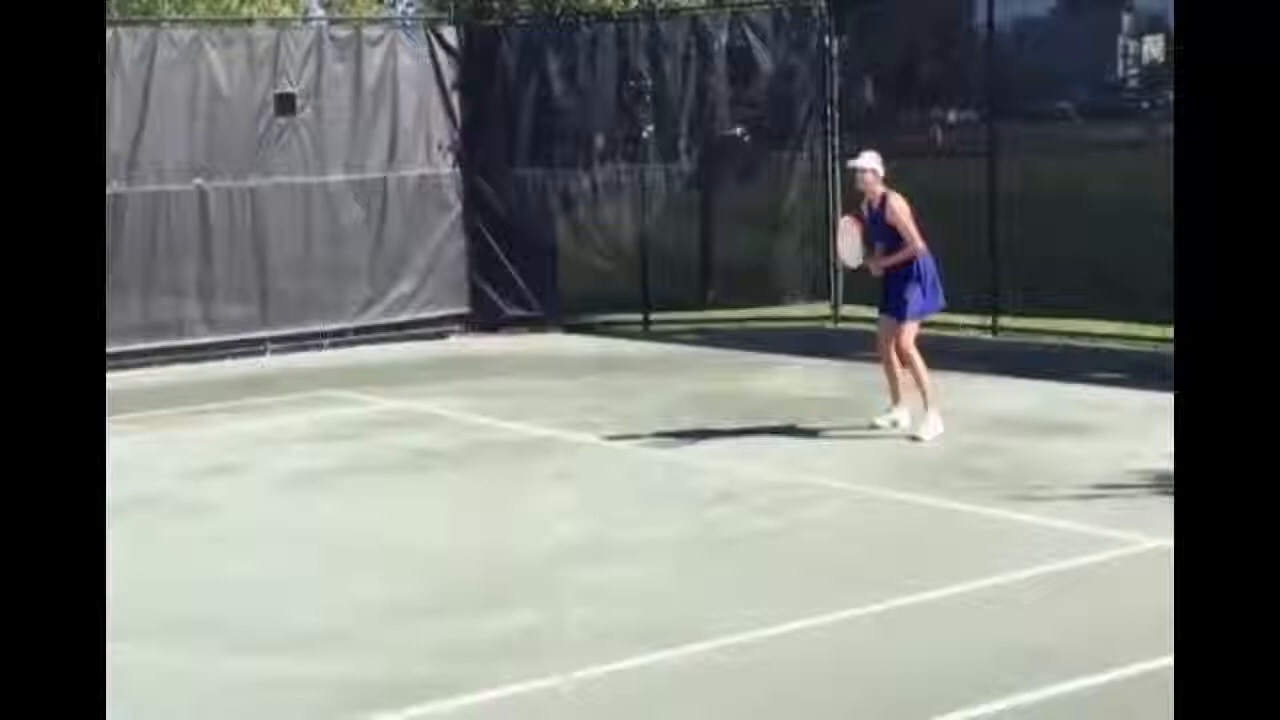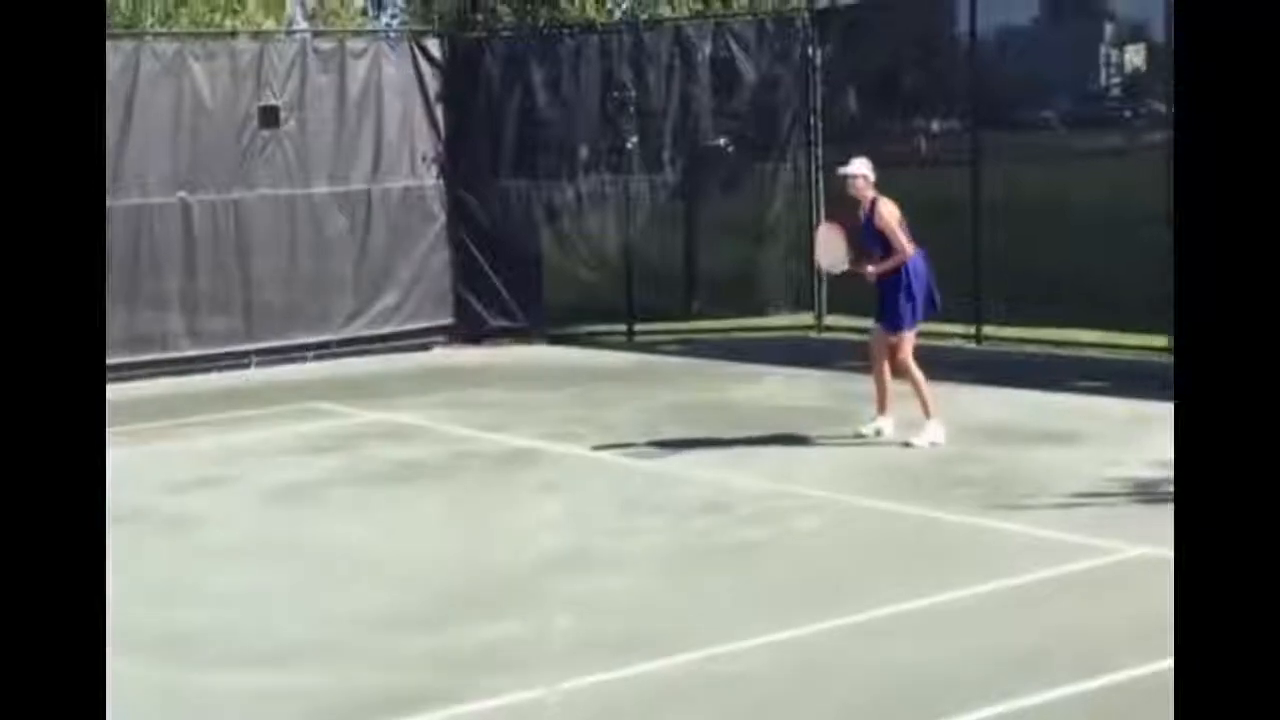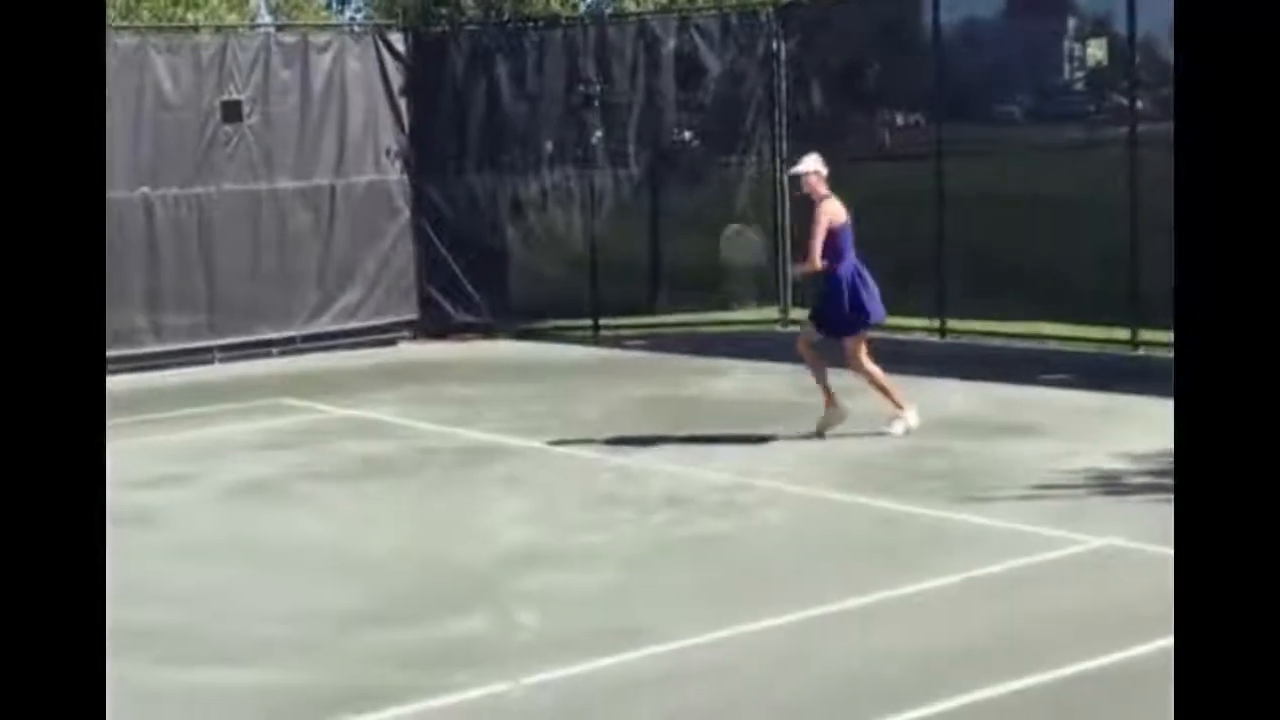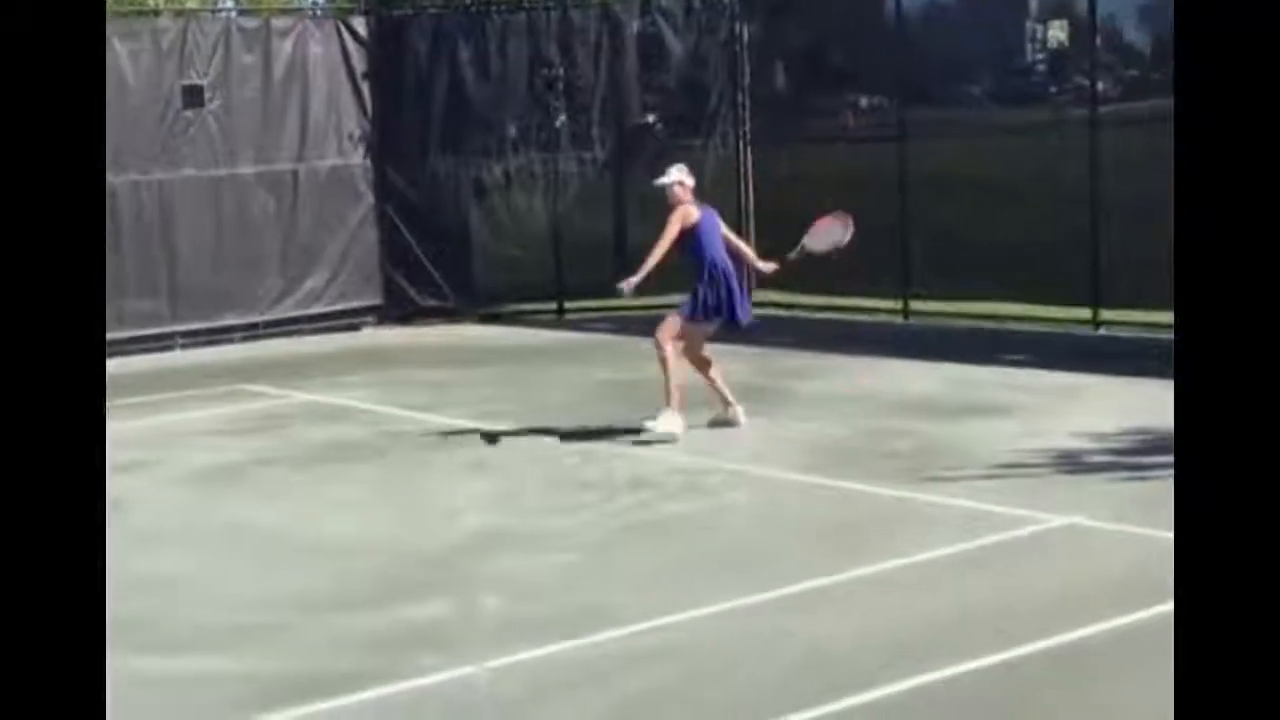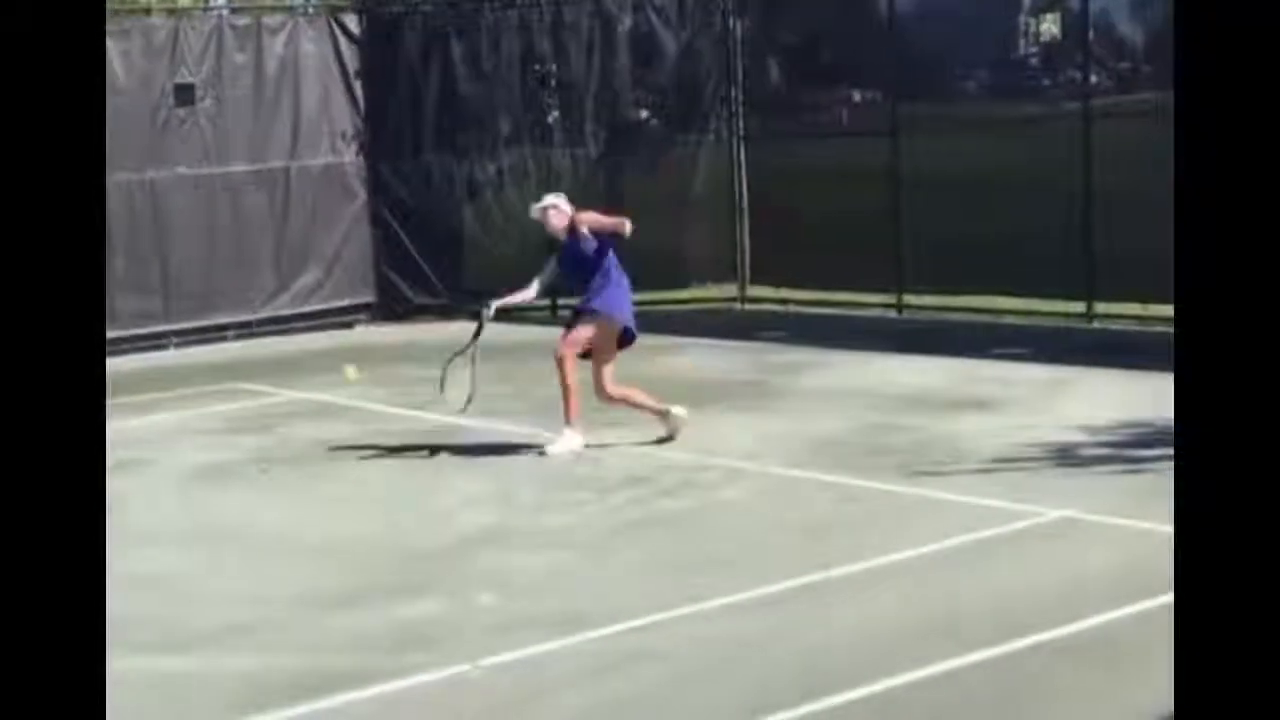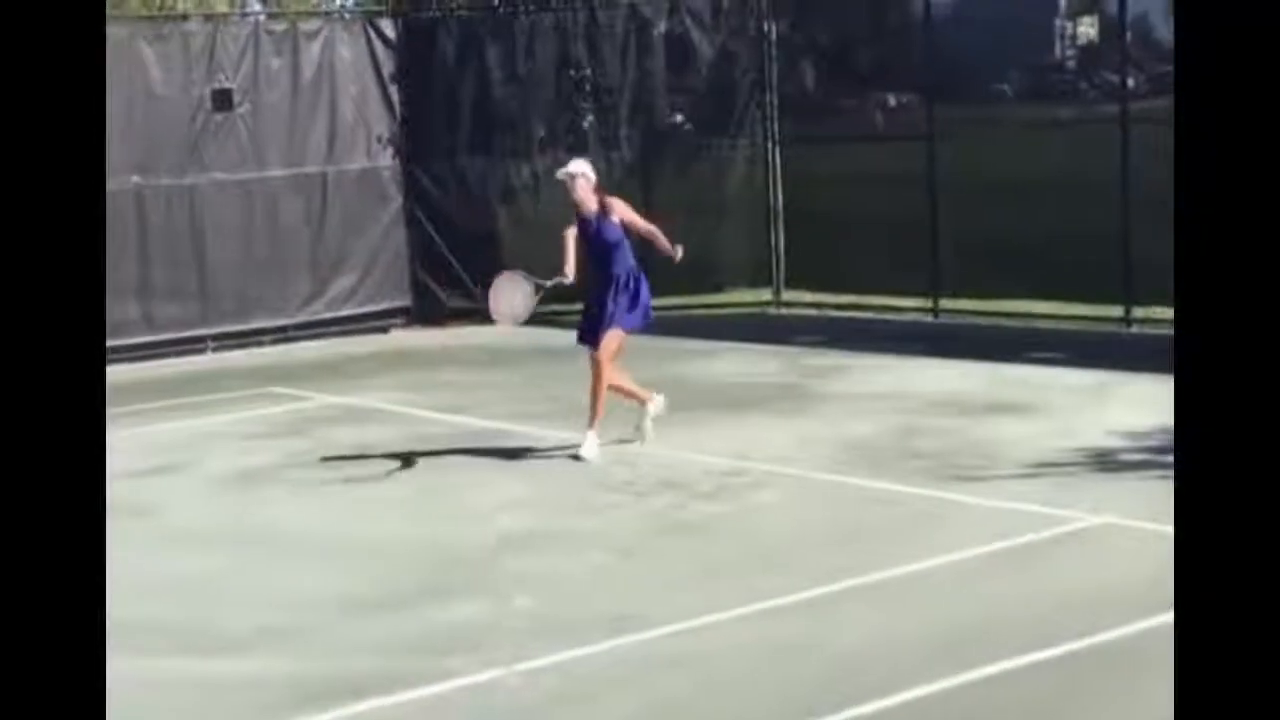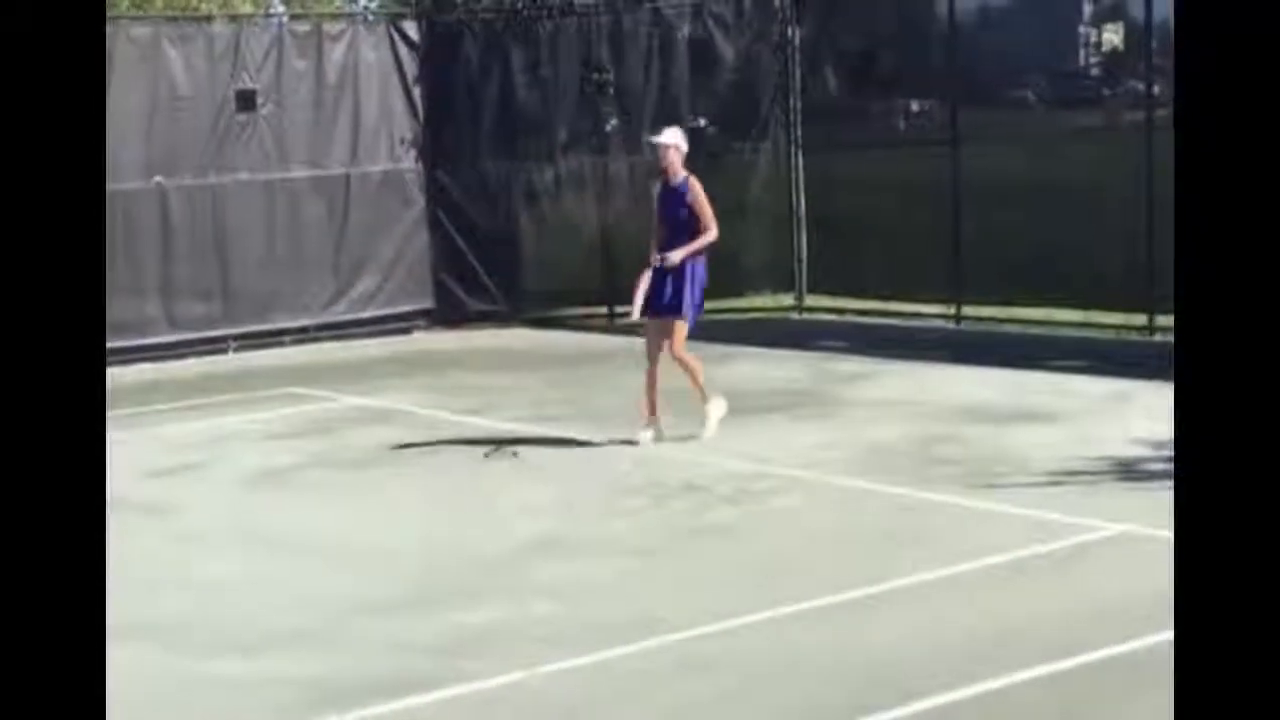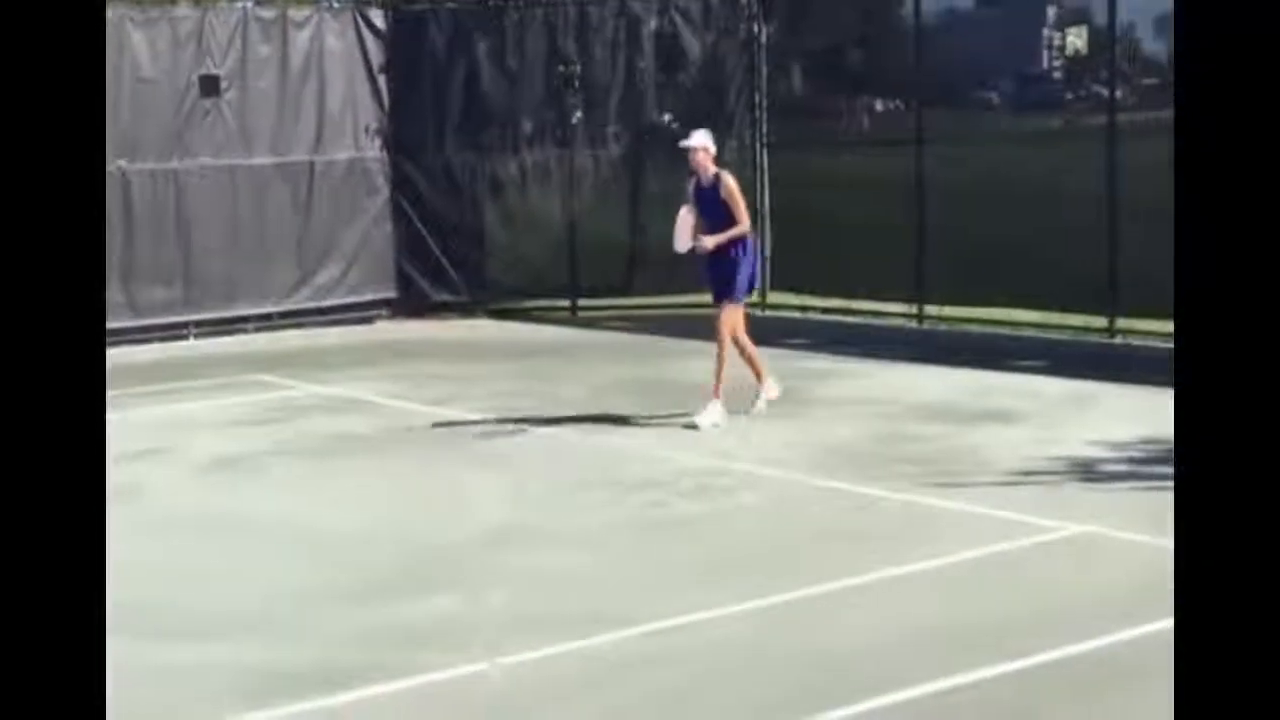
dt=0.5s
person 1, frame 1
left shoulder: (893, 204)
right shoulder: (866, 206)
left elbow: (917, 246)
left wrist: (884, 262)
right wrist: (874, 261)
left hip: (915, 275)
right hip: (894, 277)
left knee: (904, 344)
right knee: (884, 343)
left ankle: (932, 415)
right ankle: (899, 409)
person 1, frame 2
left shoulder: (882, 209)
right shoulder: (863, 211)
left elbow: (906, 251)
left wrist: (877, 269)
right wrist: (866, 266)
left hip: (908, 281)
right hip: (892, 283)
left knee: (902, 357)
right knee: (878, 349)
left ankle: (933, 425)
right ankle: (883, 418)
person 1, frame 3
left shoulder: (825, 210)
right shoulder: (830, 205)
left elbow: (814, 263)
left wrist: (799, 268)
right wrist: (810, 265)
left hip: (846, 289)
right hip: (836, 289)
left knee: (858, 362)
right knee: (804, 342)
left ankle: (905, 412)
right ankle: (832, 406)
person 1, frame 4
left shoulder: (683, 211)
right shoulder: (708, 212)
left elbow: (660, 249)
right elbow: (737, 243)
left wrist: (637, 278)
right wrist: (759, 264)
left hip: (712, 286)
right hip: (718, 285)
left knee: (663, 337)
right knee: (693, 351)
left ankle: (673, 413)
right ankle: (731, 408)
person 1, frame 5
left shoulder: (581, 222)
right shoulder: (560, 254)
left elbow: (620, 223)
right elbow: (534, 289)
left wrist: (624, 227)
right wrist: (500, 302)
left hip: (610, 295)
right hip: (593, 308)
left knee: (563, 351)
right knee: (606, 390)
left ankle: (571, 431)
right ankle: (666, 412)
person 1, frame 6
left shoulder: (612, 206)
right shoulder: (574, 226)
left elbow: (647, 229)
right elbow: (570, 265)
left wrist: (670, 249)
right wrist: (567, 275)
left hip: (627, 291)
right hip: (600, 295)
left knee: (602, 358)
right knee: (603, 372)
left ankle: (592, 434)
right ankle: (648, 400)
person 1, frame 7
left shoulder: (693, 186)
right shoulder: (660, 186)
left elbow: (713, 232)
left wrist: (682, 253)
right wrist: (654, 252)
left hip: (687, 270)
right hip: (664, 270)
left knee: (676, 349)
right knee: (652, 349)
left ankle: (710, 401)
right ankle: (651, 423)
person 1, frame 8
left shoulder: (726, 182)
right shoulder: (693, 185)
left elbow: (745, 224)
left wrist: (715, 240)
right wrist: (699, 239)
left hip: (738, 255)
right hip: (717, 257)
left knee: (724, 329)
right knee: (735, 332)
left ankle: (716, 403)
right ankle: (765, 383)
